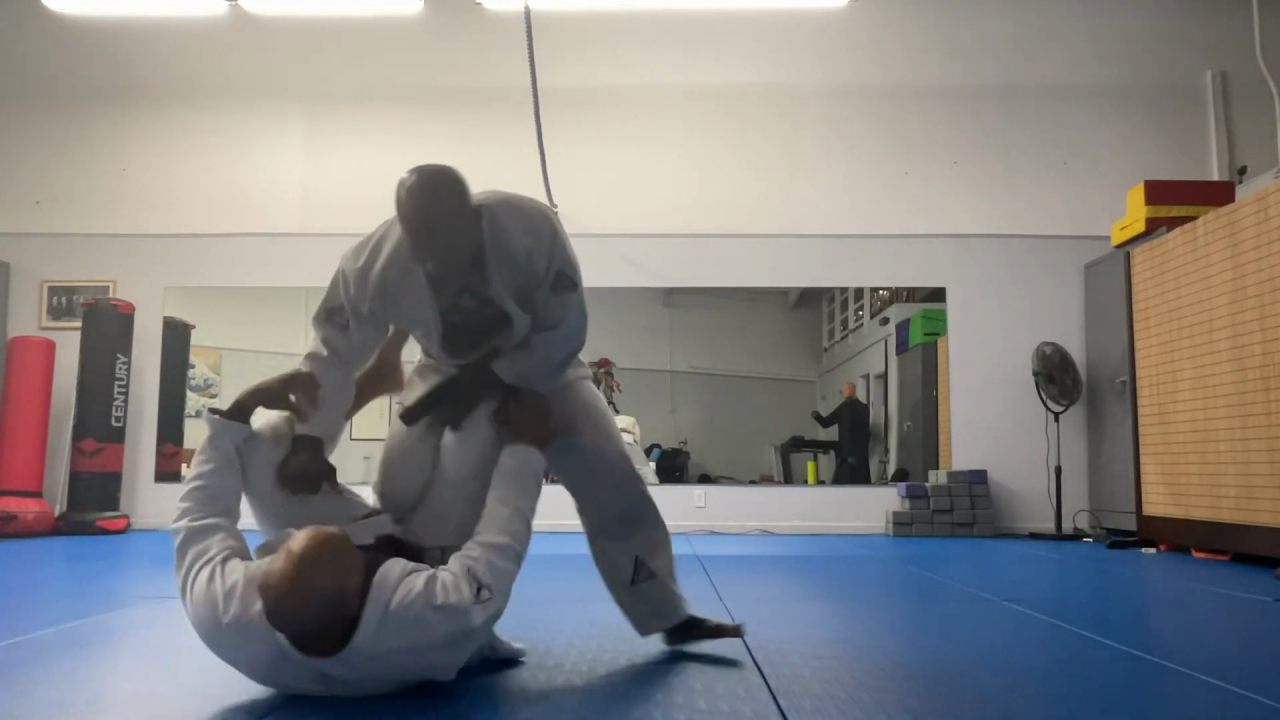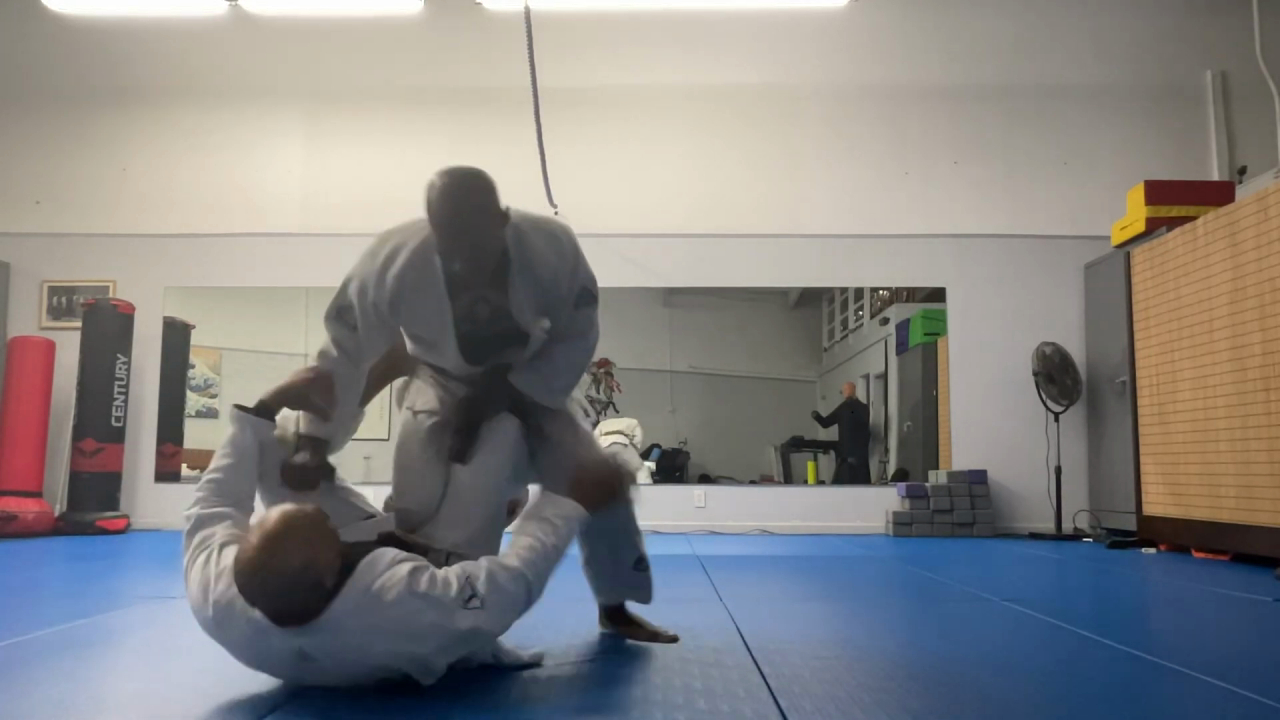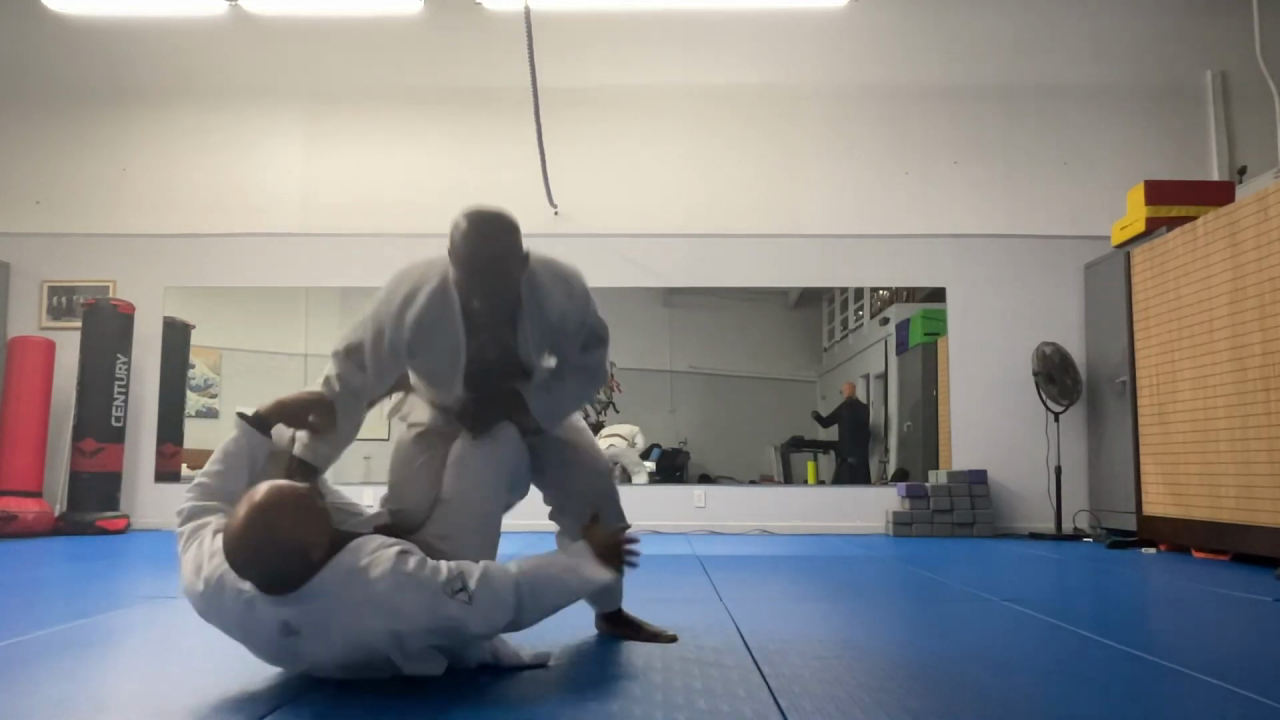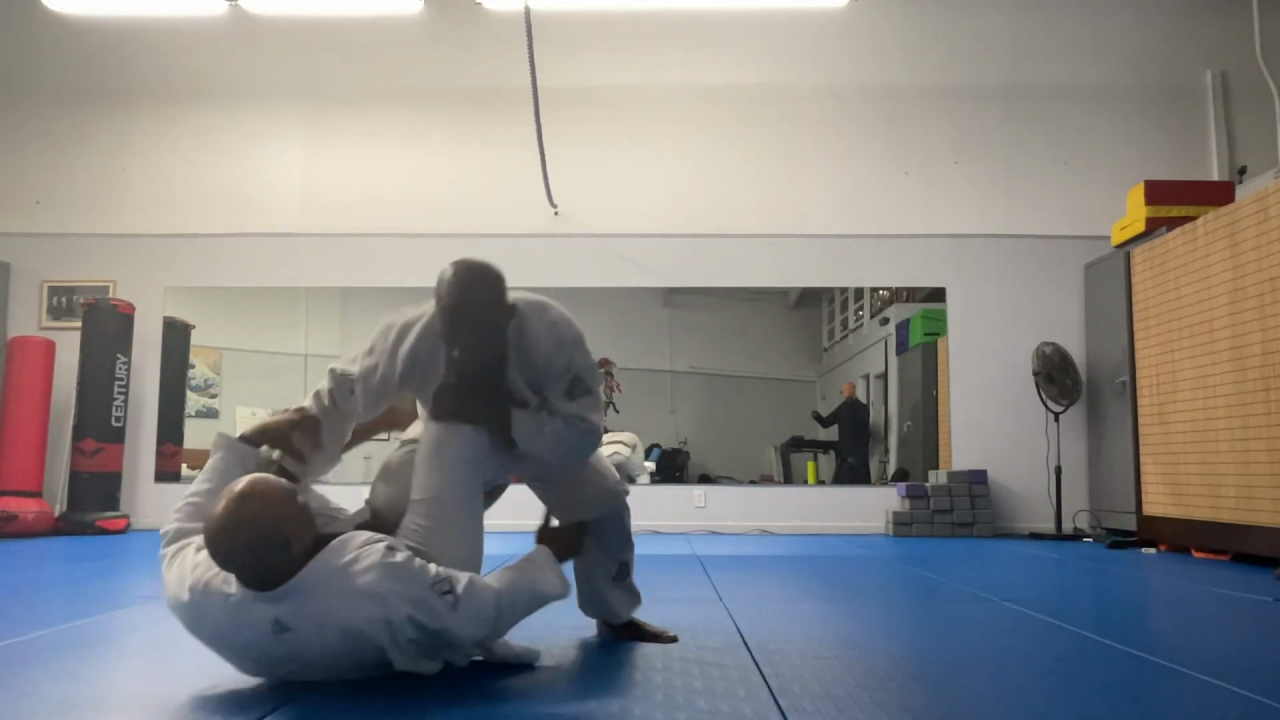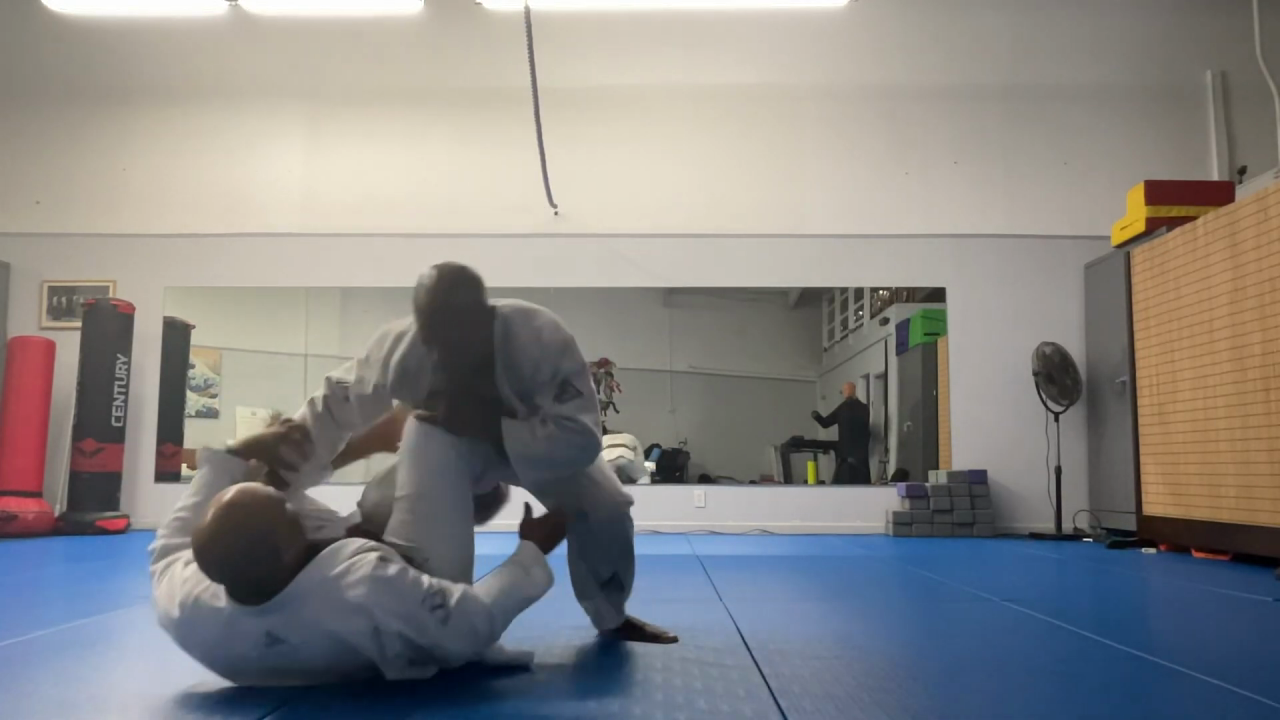
dt=0.1s
person 1, frame 1
left shoulder: (529, 228)
right shoulder: (371, 264)
left elbow: (563, 333)
right elbow: (333, 354)
left wrist: (481, 385)
right wrist: (307, 444)
left hip: (542, 363)
right hip: (449, 373)
left knee: (607, 474)
right knee: (406, 488)
left ankle: (669, 616)
person 1, frame 2
left shoulder: (549, 247)
right shoulder: (392, 262)
left elbow: (575, 340)
right elbow: (344, 352)
left wrist: (504, 393)
right wrist: (312, 445)
left hip: (527, 385)
right hip: (445, 389)
right knee: (421, 509)
left ankle: (614, 604)
person 1, frame 3
left shoulder: (561, 290)
right shoulder: (411, 301)
left elbow: (585, 373)
right elbow: (349, 382)
left wrist: (511, 403)
right wrist: (305, 467)
left hip: (527, 403)
right hip: (446, 410)
left knee: (591, 485)
left ankle: (610, 611)
person 1, frame 4
left shoulder: (552, 332)
right shoulder: (407, 342)
left elbow: (581, 433)
right elbow: (338, 402)
left wrist: (498, 416)
left hip: (529, 428)
right hip: (458, 435)
left knee: (601, 498)
left ankle: (612, 614)
person 1, frame 5
left shoulder: (541, 338)
right shoulder: (397, 352)
left elbow: (579, 439)
right elbow: (333, 410)
left wrist: (489, 425)
left hip: (529, 438)
right hip: (452, 439)
left knee: (605, 510)
left ankle: (611, 618)
person 2, frame 1
left shoulder: (222, 612)
right shoulder: (432, 620)
left elbow: (199, 516)
right elbow: (493, 556)
left wrist: (241, 407)
right wrist: (525, 447)
left knee: (268, 448)
person 2, frame 2
left shoulder: (213, 594)
right shoulder: (406, 605)
left elbow: (213, 508)
right elbow: (513, 582)
left wrist: (266, 407)
right wrist: (573, 500)
left knee: (283, 464)
person 2, frame 3
left shoulder: (207, 577)
right shoulder: (392, 581)
left elbow: (202, 503)
right elbow: (507, 597)
left wrist: (266, 418)
right wrist: (588, 557)
left knee: (272, 463)
person 2, frame 4
left shoulder: (189, 591)
right shoulder: (378, 576)
left elbow: (184, 528)
right elbow: (484, 611)
left wrist: (251, 441)
right wrist: (551, 555)
person 2, frame 5
left shoulder: (179, 606)
right shoulder: (368, 586)
left elbow: (172, 544)
right elbow: (473, 625)
left wrist: (237, 453)
right wrist: (534, 550)
left knee: (254, 472)
